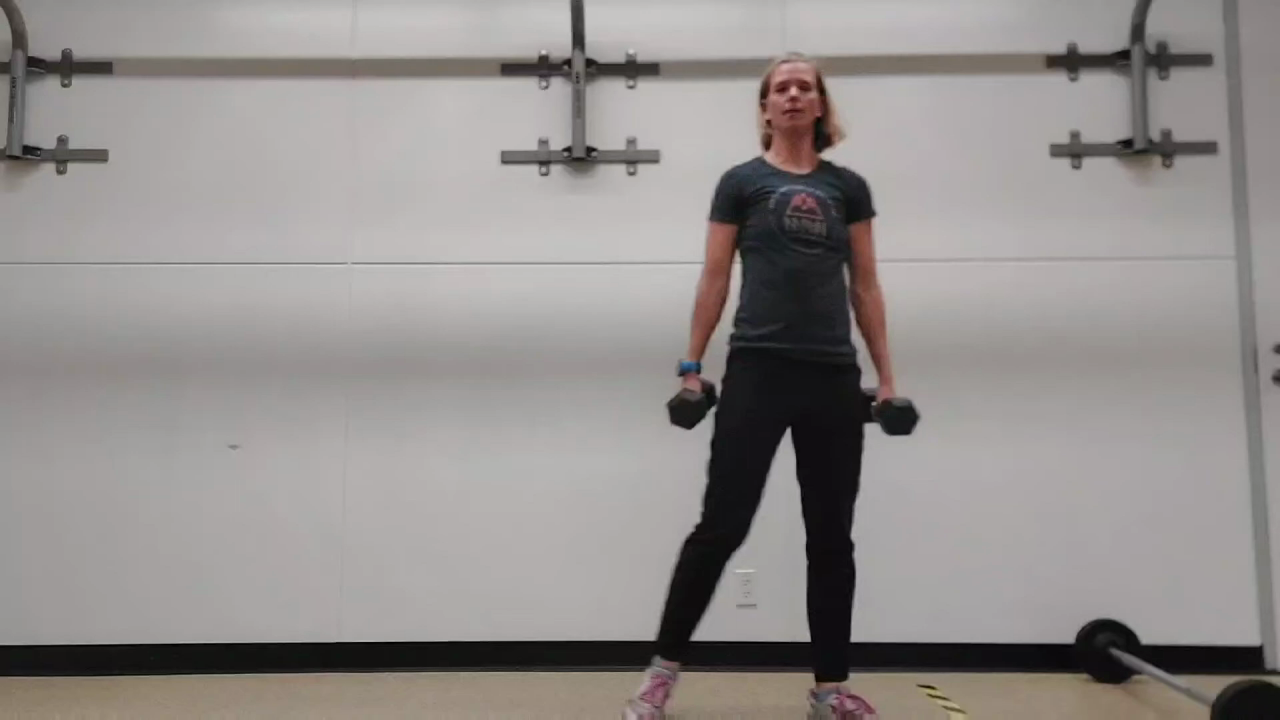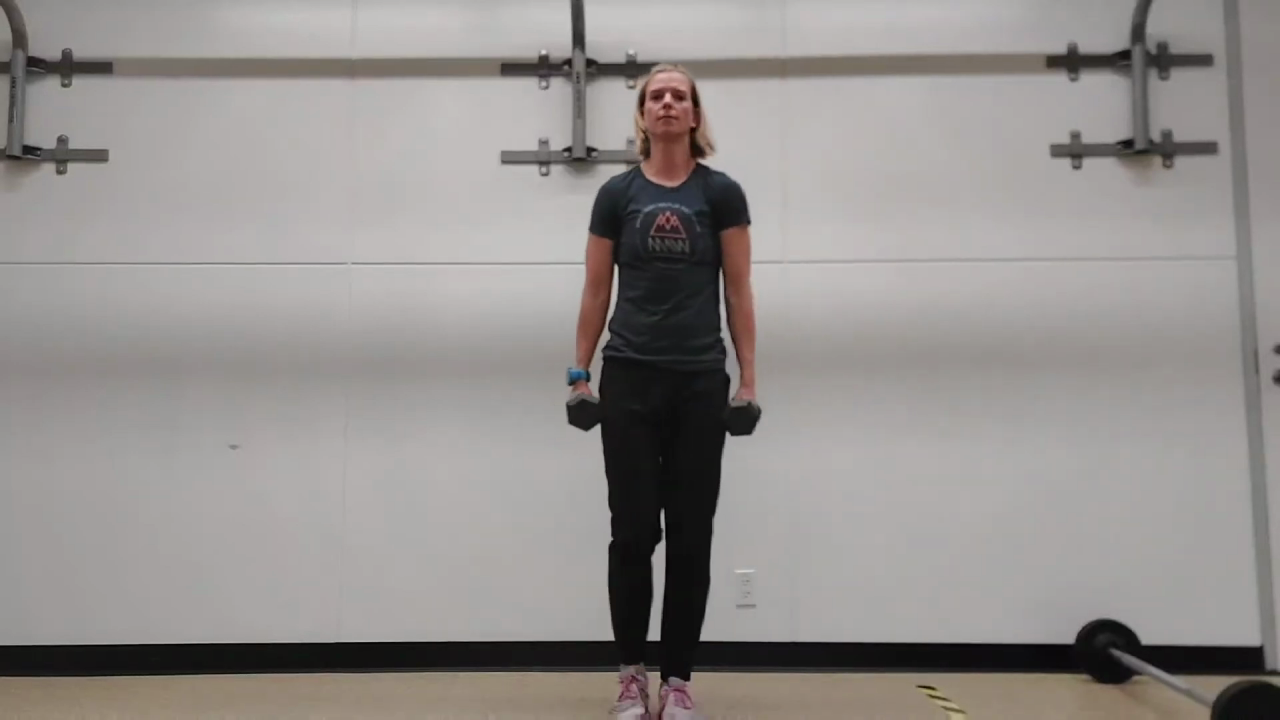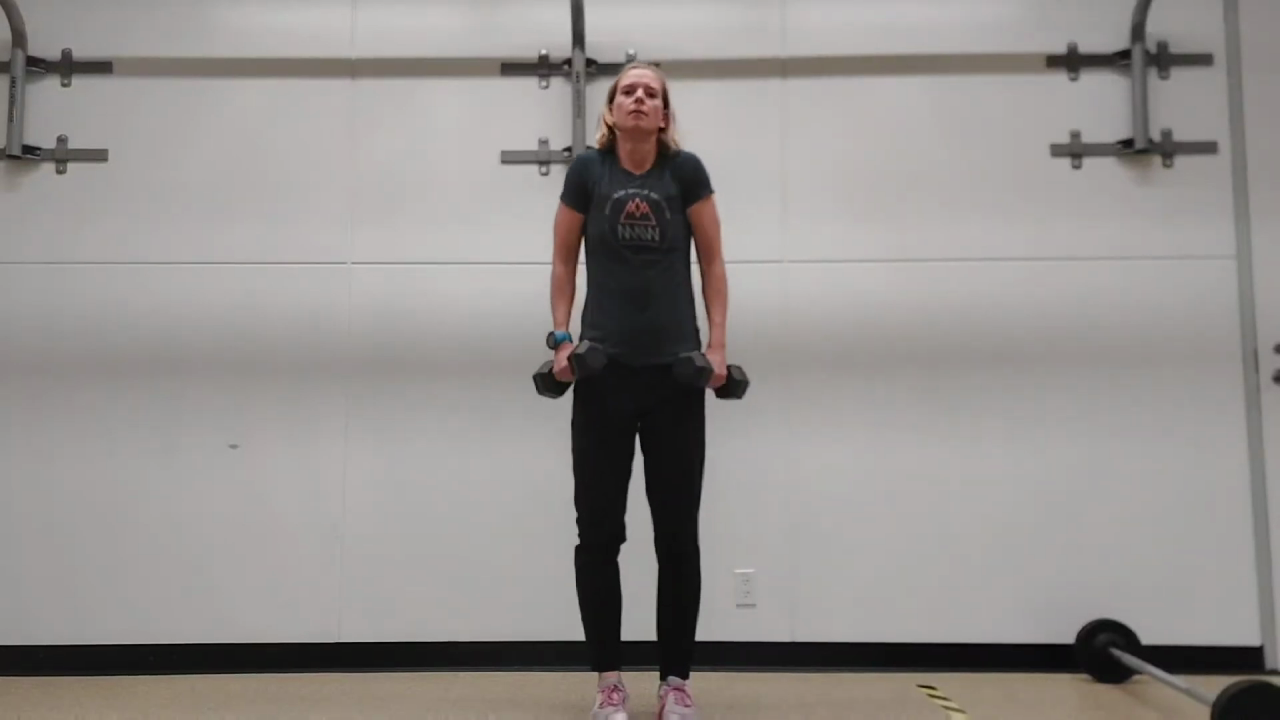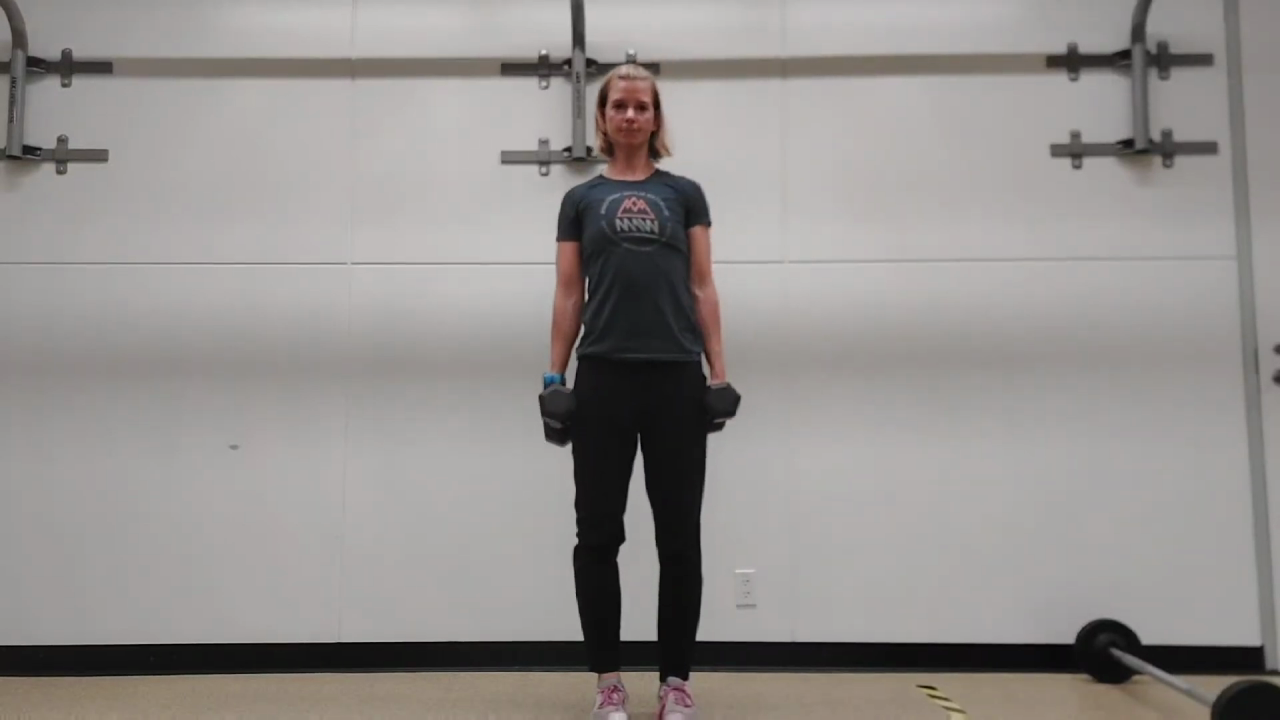
dt=1s
person 1, frame 1
left shoulder: (849, 187)
right shoulder: (741, 182)
left elbow: (865, 285)
right elbow: (714, 279)
left wrist: (886, 374)
right wrist: (691, 366)
left hip: (832, 375)
right hip: (759, 369)
left knee: (832, 535)
right knee: (722, 525)
person 1, frame 2
left shoulder: (722, 193)
right shoulder: (616, 193)
left elbow: (738, 292)
right elbow: (596, 291)
left wrist: (747, 378)
right wrist: (581, 373)
left hip: (699, 381)
right hip: (630, 377)
left knee: (690, 534)
right knee: (633, 530)
person 1, frame 3
left shoulder: (686, 170)
right shoulder: (587, 171)
left elbow: (712, 262)
right elbow: (563, 261)
left wrist: (717, 344)
right wrist: (560, 336)
left hip: (674, 375)
right hip: (604, 374)
left knee: (677, 531)
right knee: (599, 529)
person 1, frame 4
left shoulder: (684, 193)
right shoulder: (582, 199)
left elbow: (702, 287)
right elbow: (568, 295)
left wrist: (719, 371)
right wrist: (553, 377)
left hip: (675, 376)
right hip: (603, 376)
left knee: (679, 535)
right knee: (598, 533)
